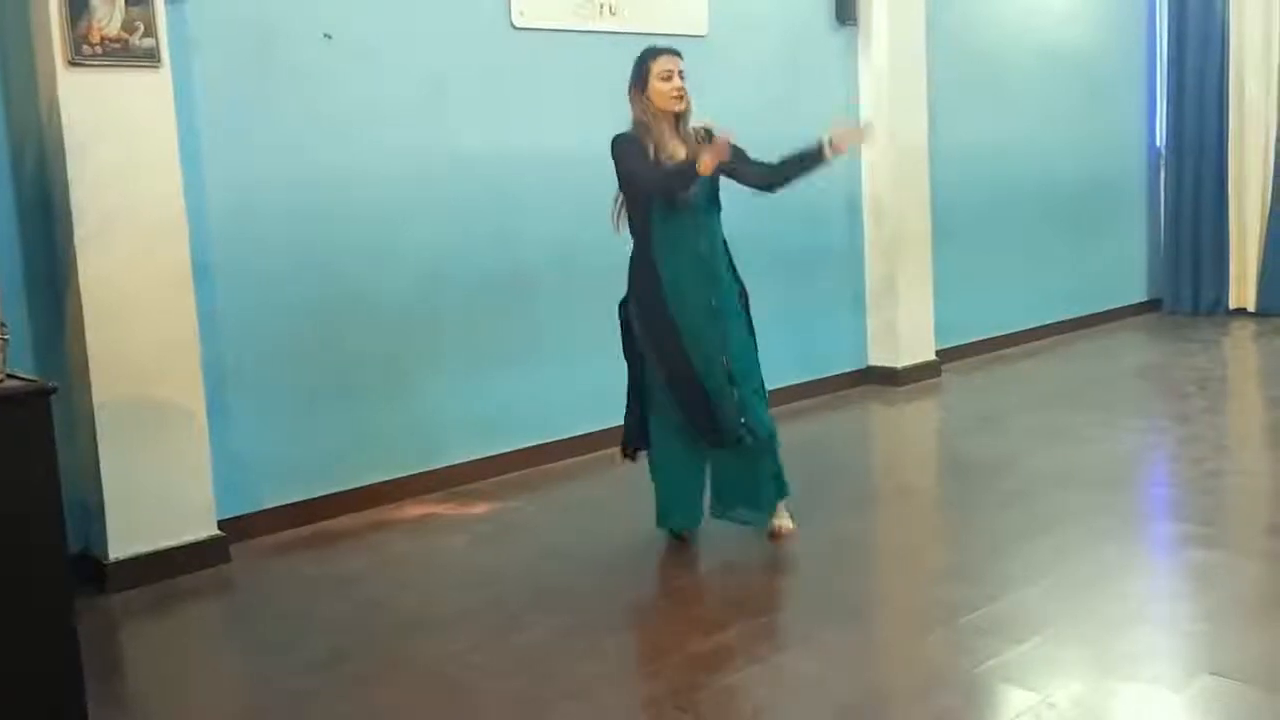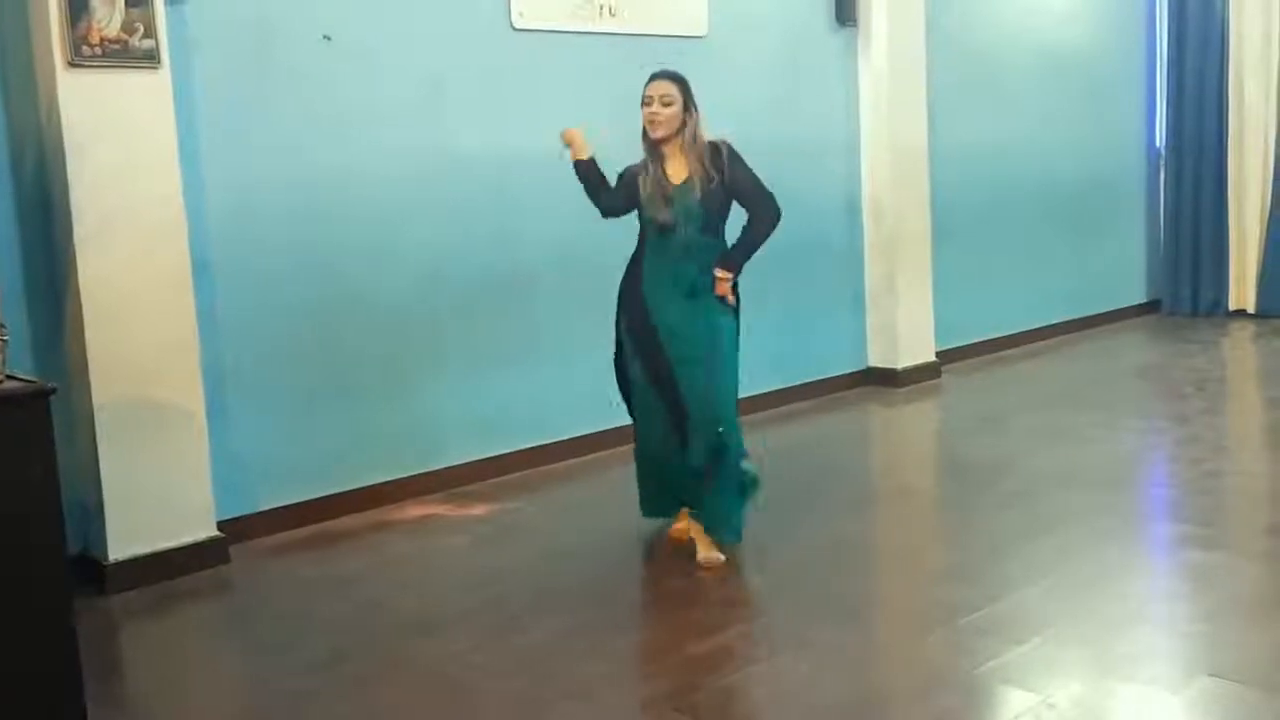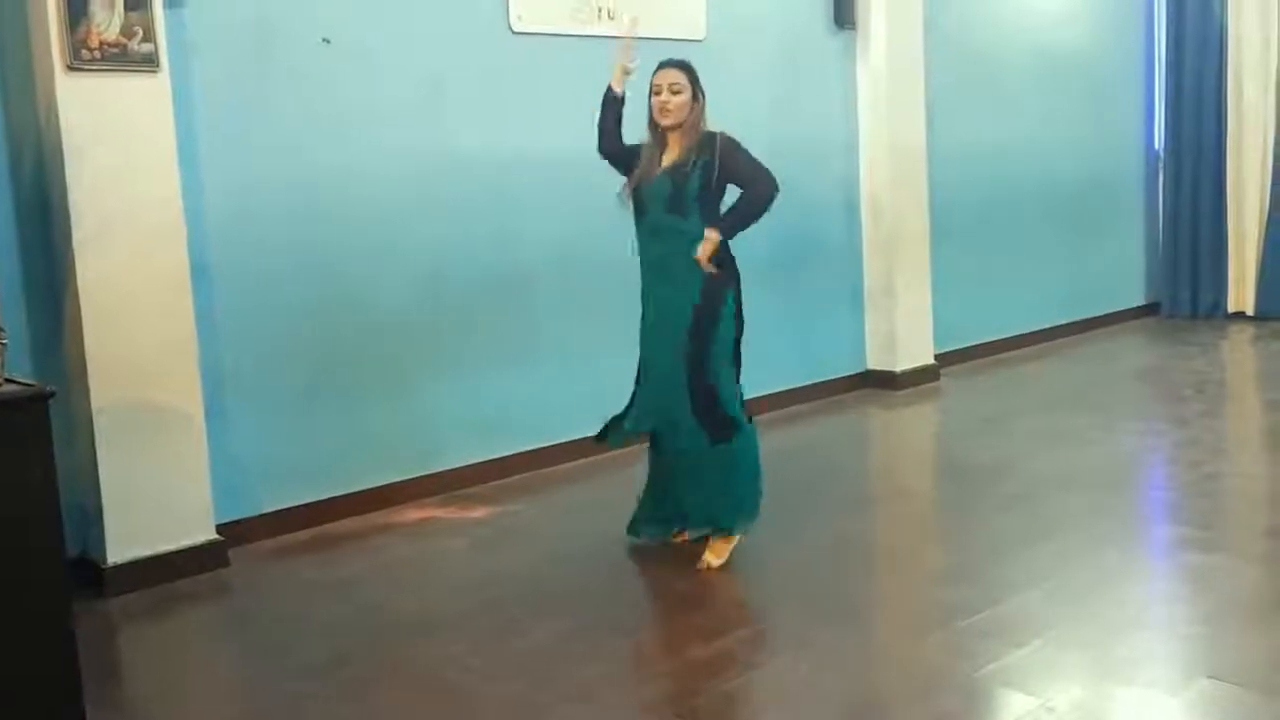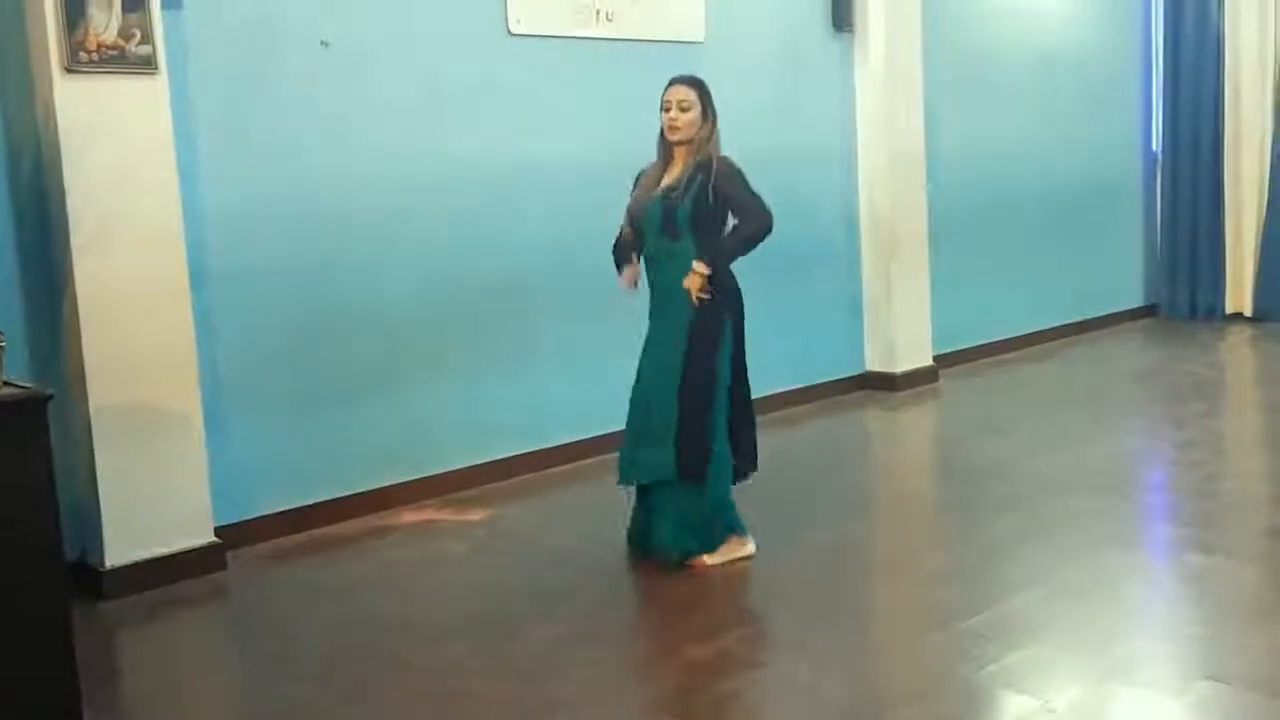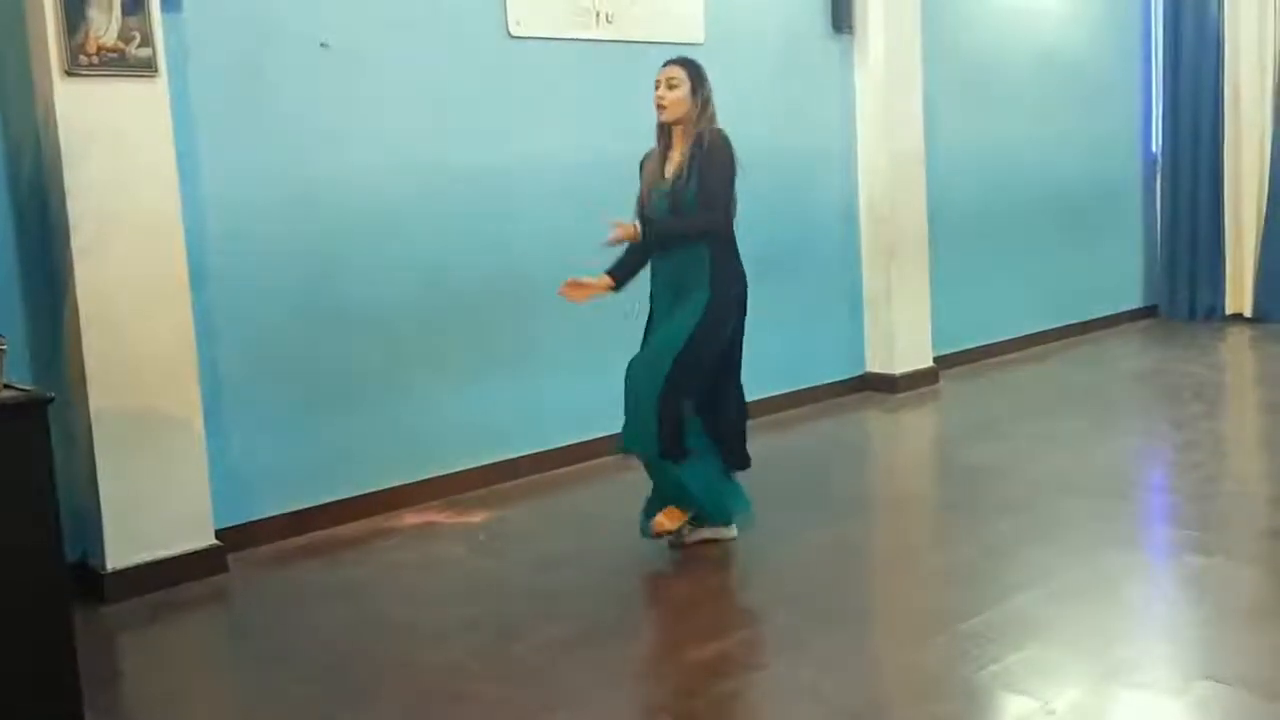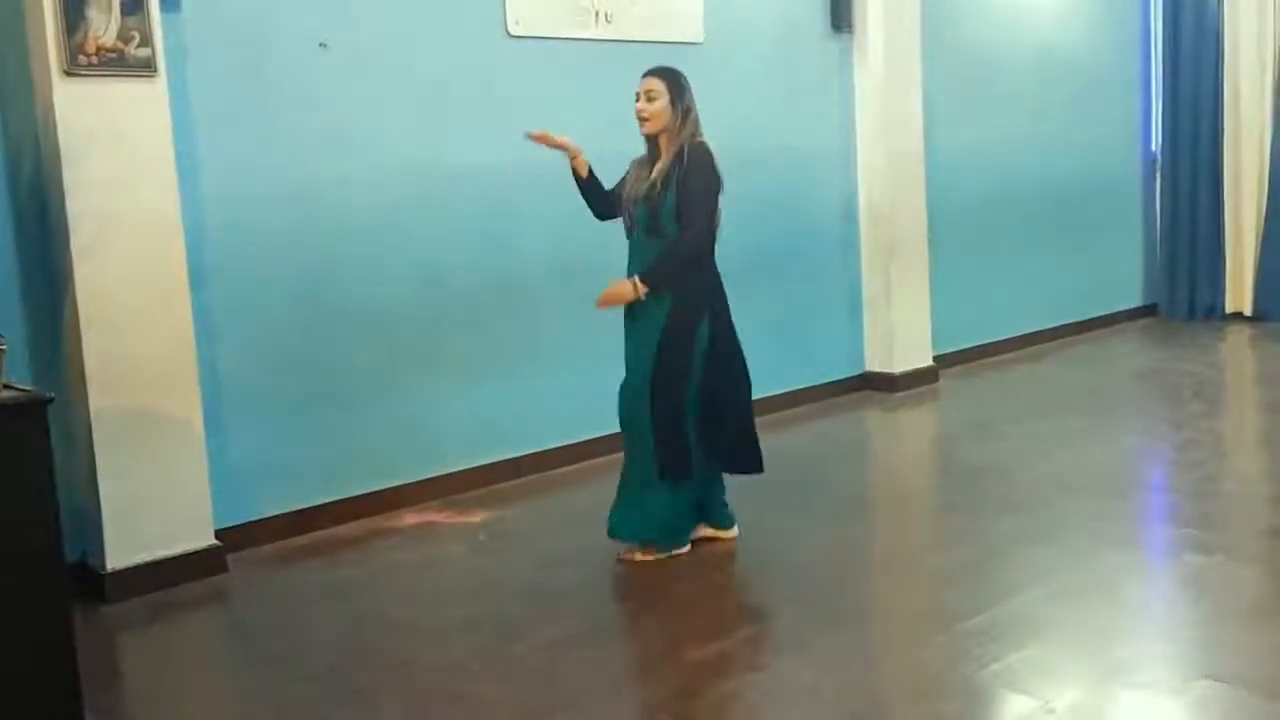
dt=0.4s
person 1, frame 1
left shoulder: (704, 139)
right shoulder: (629, 146)
left elbow: (766, 176)
right elbow: (655, 190)
left wrist: (825, 148)
right wrist: (700, 166)
left hip: (715, 281)
right hip: (661, 288)
left knee: (737, 389)
right knee: (675, 395)
left ankle: (767, 501)
right ankle: (681, 511)
person 1, frame 2
left shoulder: (718, 157)
right shoulder: (640, 176)
left elbow: (765, 210)
right elbow: (608, 204)
left wrist: (730, 266)
right wrist: (581, 156)
left hip: (705, 303)
right hip: (647, 304)
left knee: (710, 409)
right knee: (660, 411)
left ankle: (713, 523)
right ankle: (682, 505)
person 1, frame 3
left shoulder: (715, 147)
right shoulder: (647, 157)
left elbow: (764, 188)
right elbow: (610, 148)
left wrist: (718, 233)
right wrist: (618, 81)
left hip: (703, 288)
right hip: (663, 293)
left knee: (700, 396)
right knee: (666, 401)
left ankle: (726, 516)
right ankle: (692, 514)
person 1, frame 4
left shoulder: (718, 170)
right shoulder: (648, 179)
left elbow: (758, 222)
right elbow: (628, 241)
left wrist: (706, 263)
right wrist: (627, 266)
left hip: (704, 312)
right hip: (665, 314)
left knee: (695, 417)
right knee: (657, 417)
left ankle: (727, 534)
right ankle: (672, 530)
person 1, frame 5
left shoulder: (714, 146)
right shoulder: (654, 162)
left elbow: (713, 220)
left wrist: (644, 227)
right wrist: (610, 279)
left hip: (711, 294)
right hip: (672, 296)
left knee: (655, 384)
right knee: (691, 396)
left ankle: (693, 498)
right ankle: (713, 513)
person 1, frame 6
left shoulder: (695, 158)
right shoulder: (642, 169)
left elbow: (696, 236)
right elbow: (604, 208)
left wrist: (638, 283)
right wrist: (576, 157)
left hip: (685, 303)
right hip: (652, 305)
left knee: (662, 408)
right knee: (671, 409)
left ankle: (663, 531)
right ankle: (711, 517)
